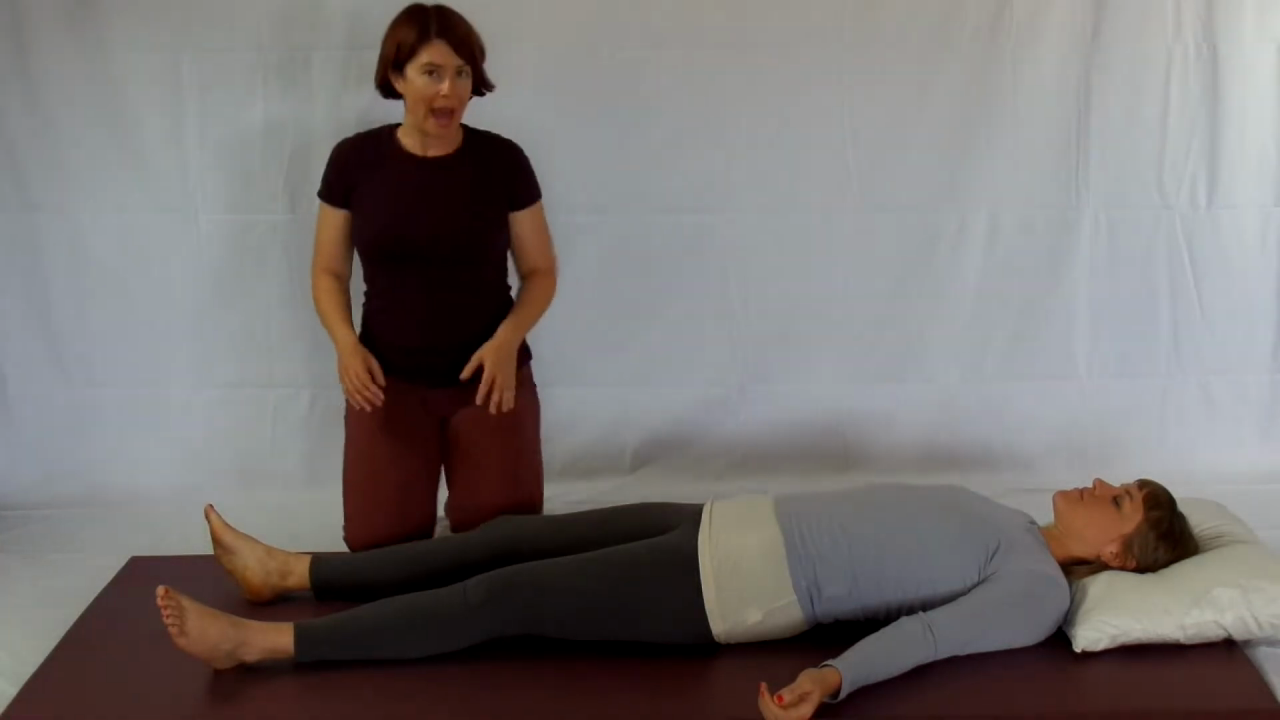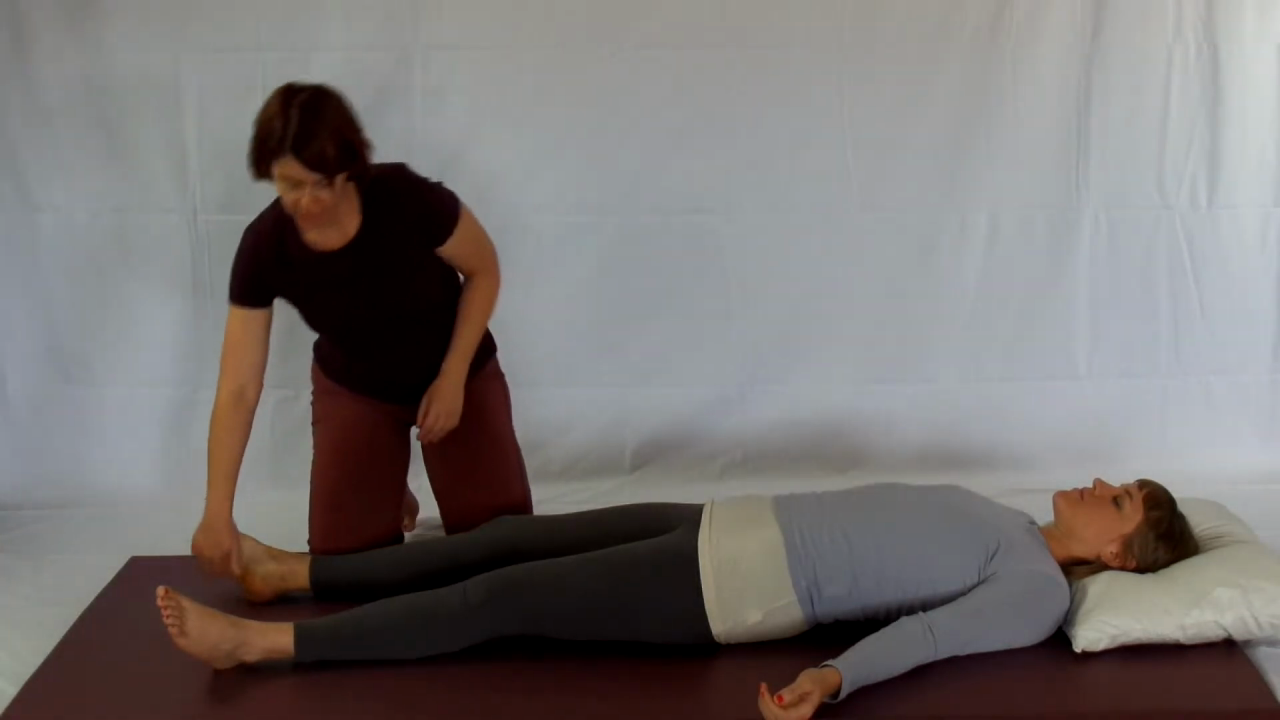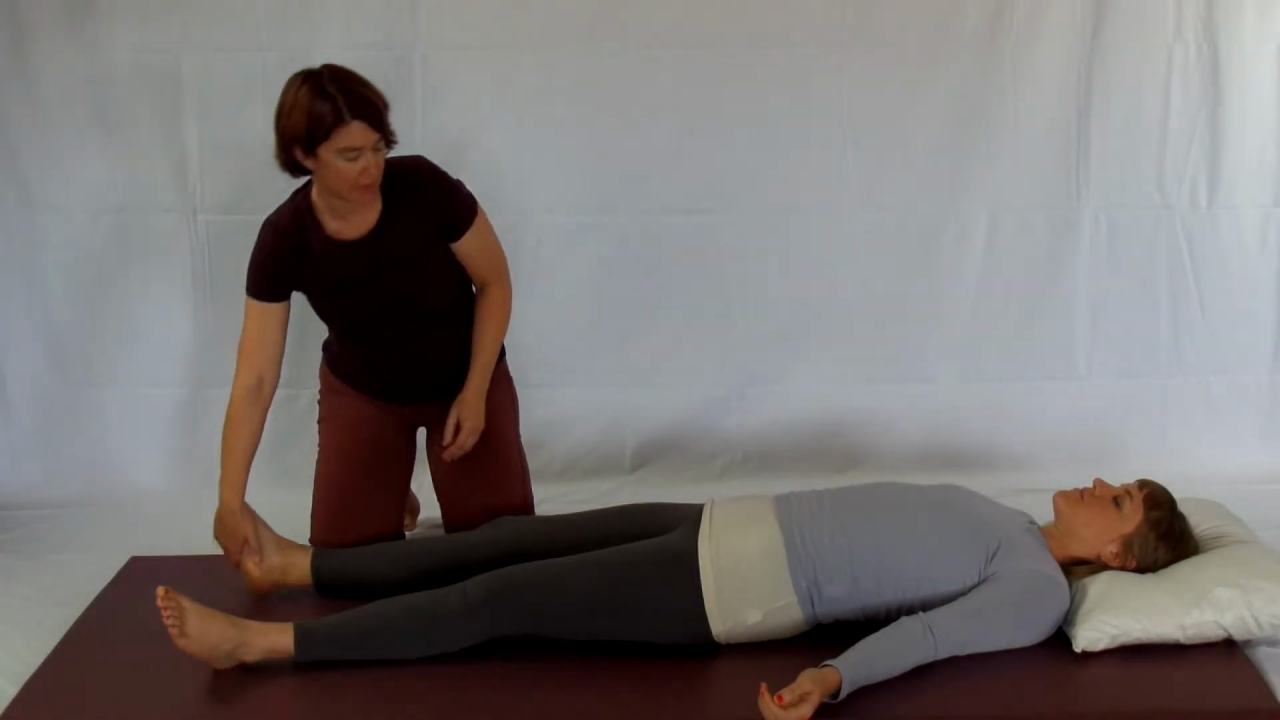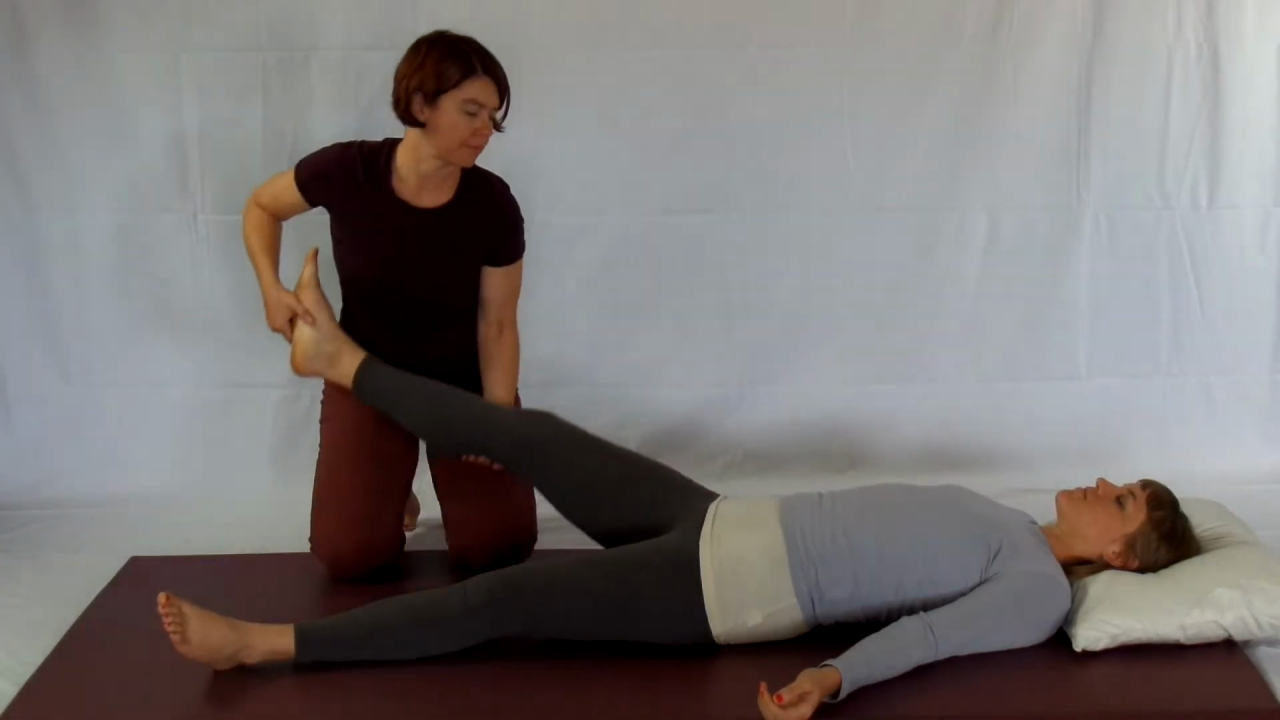
dt=1s
person 1, frame 1
left shoulder: (1039, 592)
right shoulder: (1012, 529)
left elbow: (929, 632)
left hip: (738, 589)
right hip: (733, 526)
left knee: (502, 599)
right knee: (510, 539)
right ankle: (286, 570)
person 1, frame 2
left shoulder: (1037, 592)
right shoulder: (1012, 529)
left elbow: (928, 633)
left hip: (738, 592)
right hip: (731, 528)
left knee: (503, 600)
right knee: (509, 539)
right ankle: (287, 569)
person 1, frame 3
left shoulder: (1038, 592)
right shoulder: (1007, 527)
left elbow: (929, 633)
left hip: (739, 592)
right hip: (732, 528)
left knee: (501, 601)
right knee: (508, 539)
right ankle: (295, 562)
person 1, frame 4
left shoulder: (1038, 594)
right shoulder: (1011, 529)
left elbow: (931, 631)
left hip: (732, 593)
right hip: (728, 524)
left knee: (496, 603)
right knee: (532, 436)
right ankle: (340, 357)
person 2, frame 1
left shoulder: (502, 161)
right shoulder: (355, 160)
left elbow: (540, 272)
right elbow: (327, 272)
left wrist: (506, 340)
right wrist: (347, 345)
left hip: (484, 372)
right hip: (392, 378)
right knee: (380, 537)
left ankle: (465, 473)
right ankle: (417, 466)
person 2, frame 2
left shoulder: (408, 199)
right shoulder: (264, 247)
left elbow: (483, 272)
right elbow: (238, 390)
left wrist: (452, 377)
right wrist: (218, 514)
left hip: (454, 376)
right hip: (352, 391)
right knee: (342, 555)
right ankle: (388, 494)
person 2, frame 3
left shoulder: (426, 188)
right shoulder: (285, 239)
left elbow: (494, 283)
right elbow: (255, 380)
left wrist: (475, 393)
right wrist: (231, 501)
left hip: (462, 381)
right hip: (361, 393)
right knee: (346, 551)
right ankle: (391, 490)
person 2, frame 4
left shoulder: (492, 203)
right shoulder: (347, 171)
left elbow: (497, 325)
right elbow: (260, 207)
right wrist: (273, 291)
left hip: (461, 386)
left knee: (498, 548)
right knee: (348, 556)
left ankle: (443, 466)
right ankle: (392, 485)
